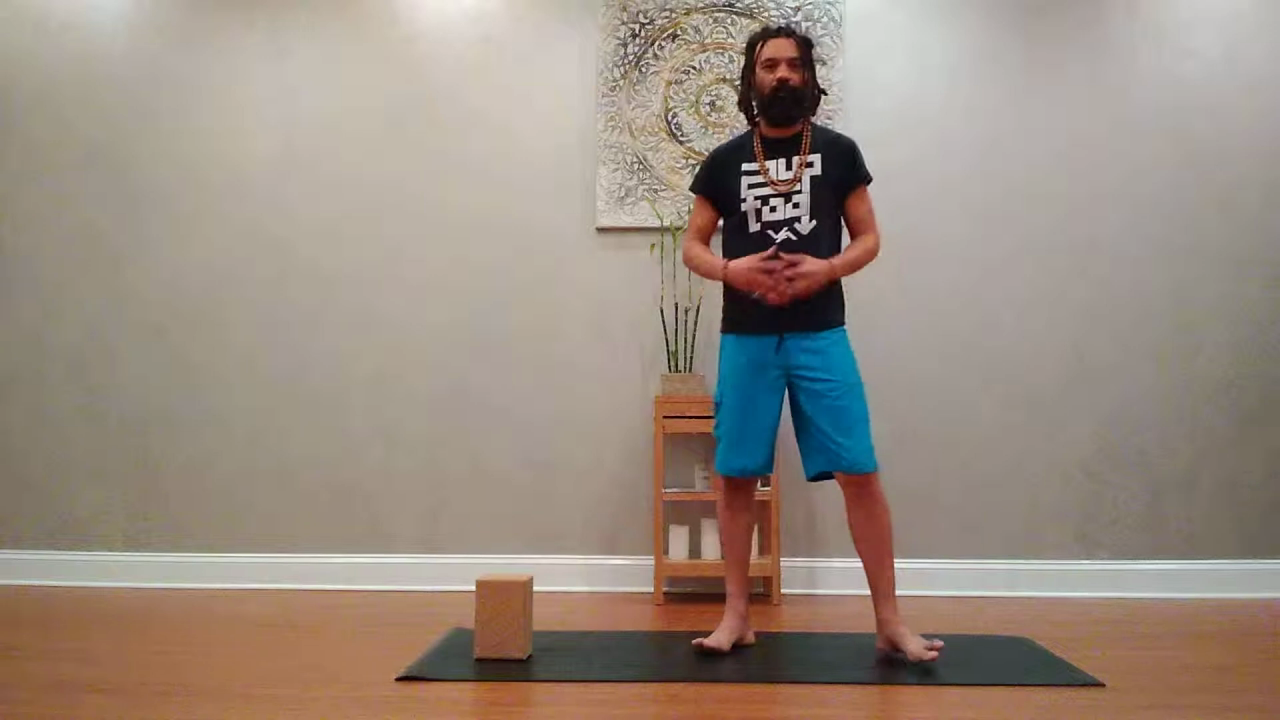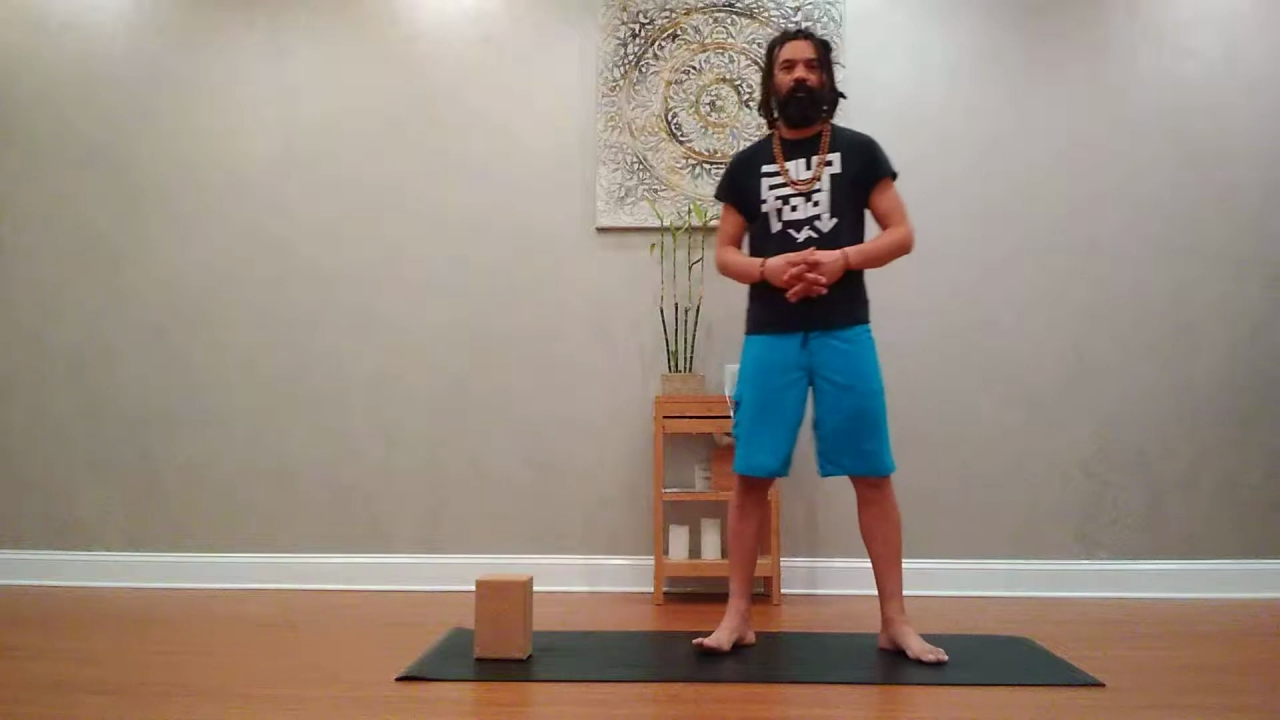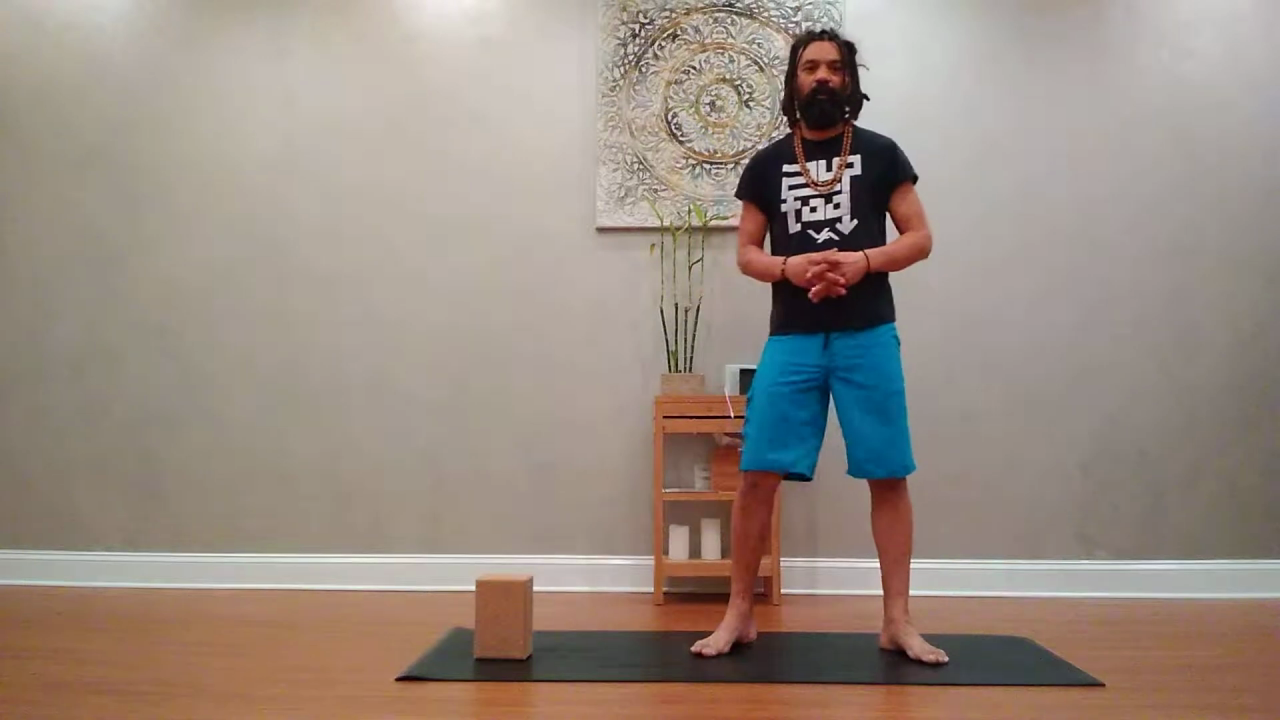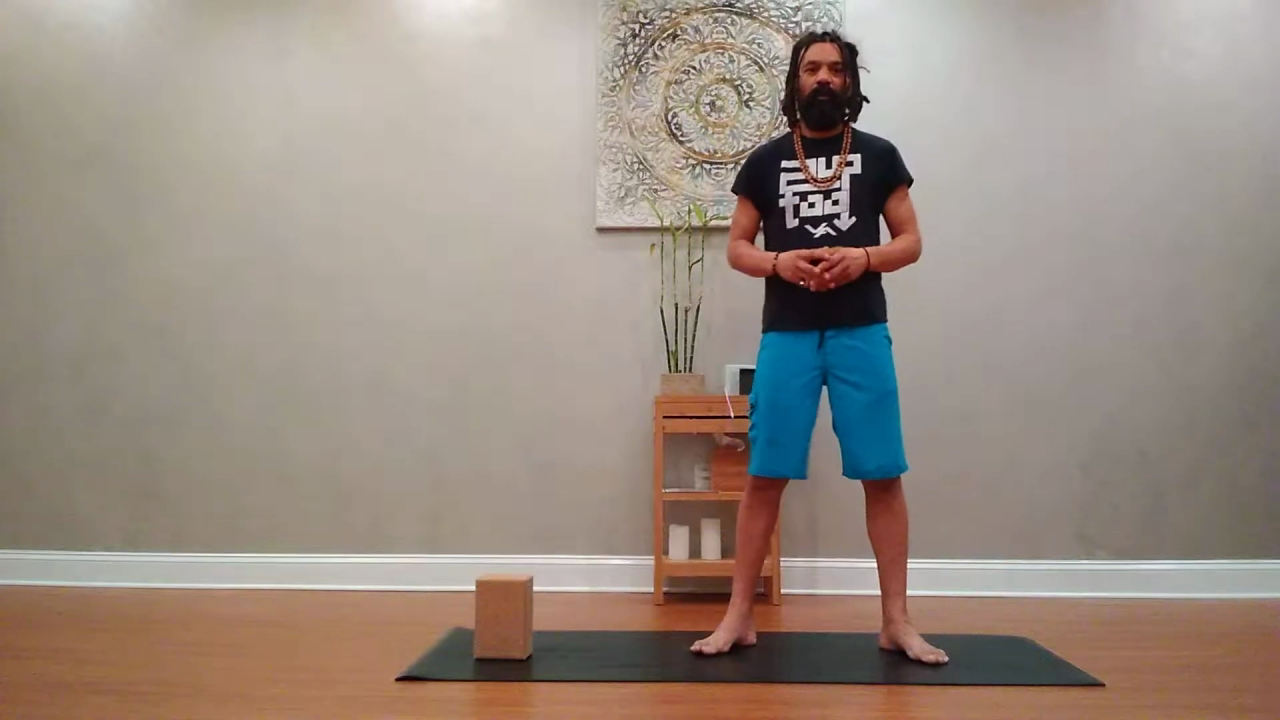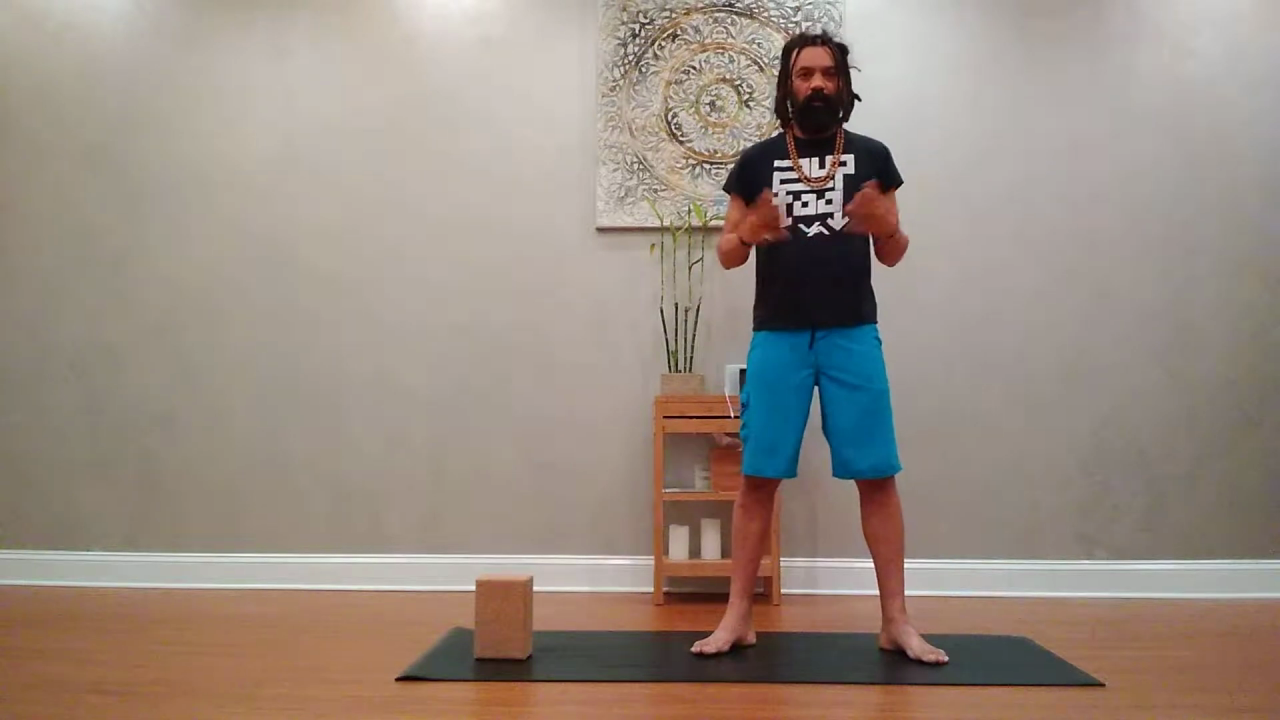
dt=0.3s
person 1, frame 1
left shoulder: (839, 151)
right shoulder: (725, 160)
left elbow: (868, 236)
right elbow: (692, 244)
left wrist: (828, 268)
right wrist: (729, 269)
left hip: (821, 336)
right hip: (747, 339)
left knee: (860, 473)
right knee: (737, 477)
left ankle: (889, 621)
right ankle: (736, 616)
person 1, frame 2
left shoulder: (860, 150)
right shoulder: (746, 165)
left elbow: (901, 234)
right elbow: (724, 254)
left wrist: (840, 259)
right wrist: (767, 268)
left hip: (845, 334)
right hip: (769, 338)
left knee: (872, 476)
right knee: (751, 477)
left ankle: (894, 620)
right ankle: (738, 615)
person 1, frame 3
left shoulder: (881, 153)
right shoulder: (767, 164)
left elbow: (919, 239)
right elbow: (746, 252)
left wrist: (863, 261)
right wrist: (790, 266)
left hip: (867, 336)
right hip: (791, 338)
left knee: (889, 477)
right knee: (757, 474)
left ankle: (897, 621)
right ankle: (739, 614)
person 1, frame 4
left shoulder: (880, 155)
right shoulder: (766, 160)
left elbow: (910, 243)
right elbow: (738, 248)
left wrist: (868, 258)
right wrist: (779, 264)
left hip: (862, 333)
right hip: (786, 336)
left knee: (883, 477)
right knee: (765, 477)
left ankle: (896, 621)
right ankle: (739, 615)
person 1, frame 5
left shoulder: (871, 156)
right shoulder: (757, 160)
left elbow: (895, 251)
right elbow: (725, 251)
left wrist: (881, 227)
right wrist: (750, 233)
left hip: (853, 334)
right hip: (777, 336)
left knee: (877, 475)
right knee: (759, 477)
left ankle: (896, 619)
right ankle: (738, 615)
